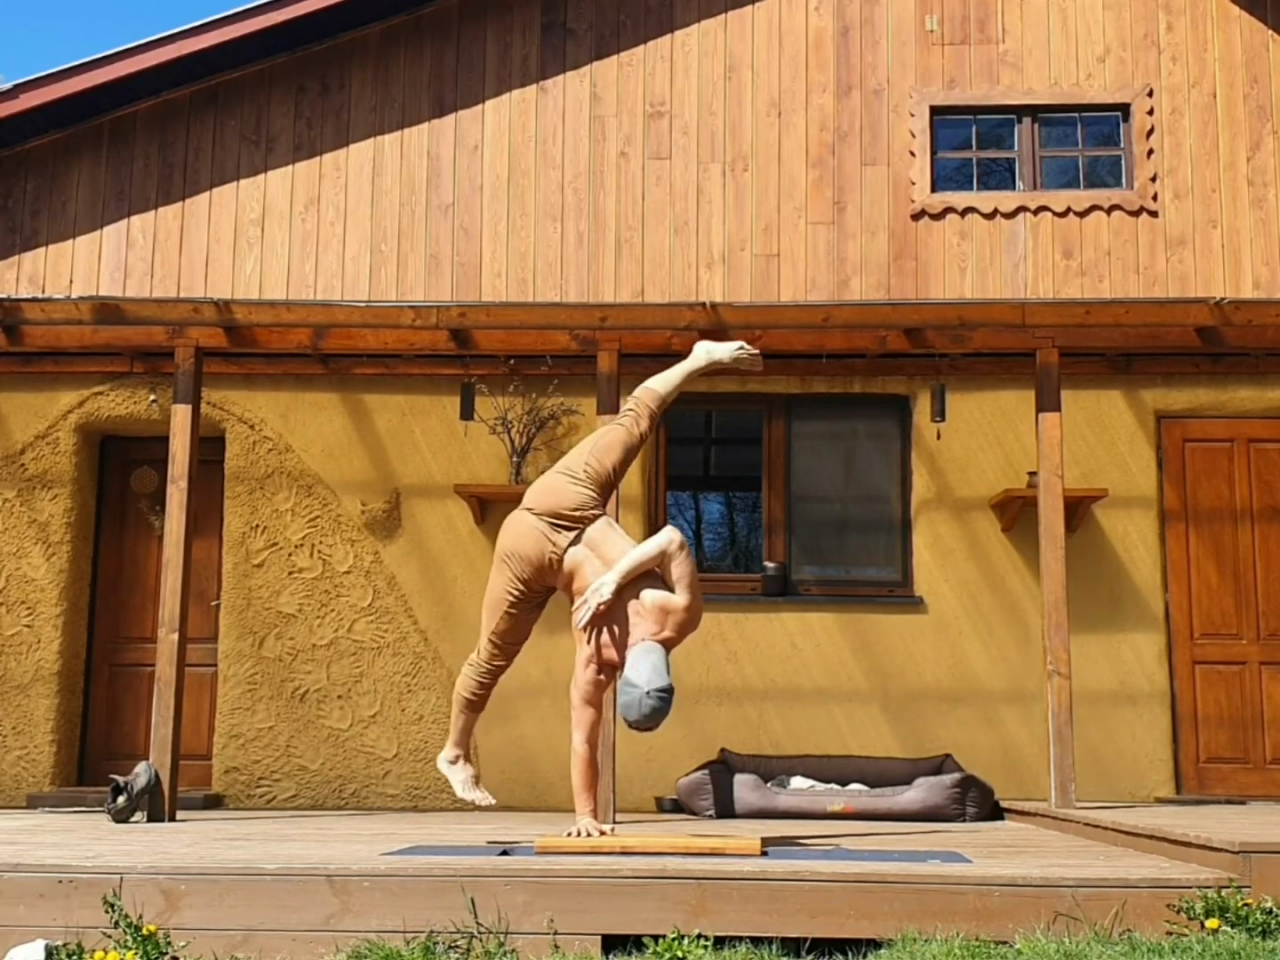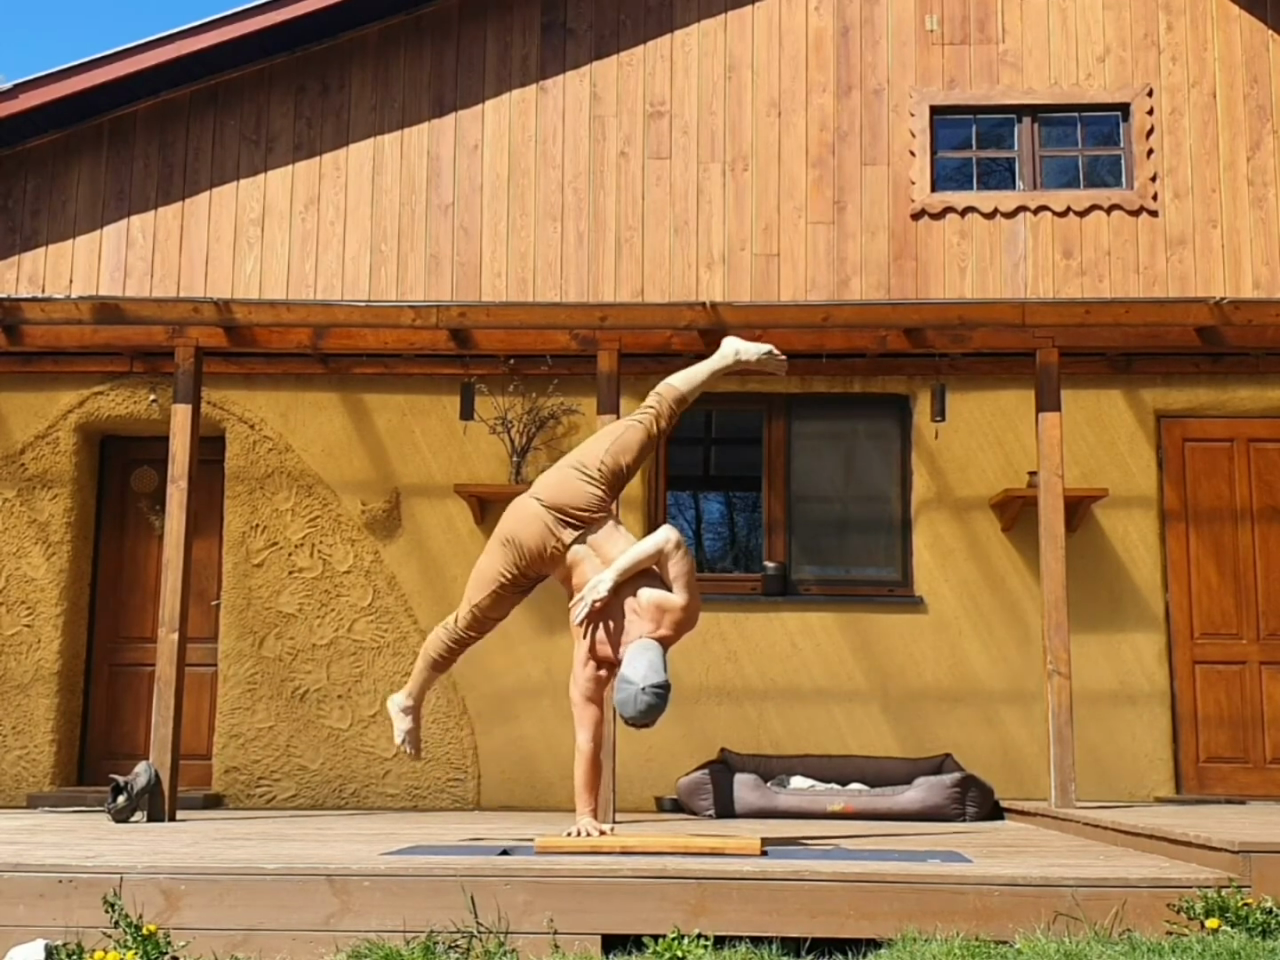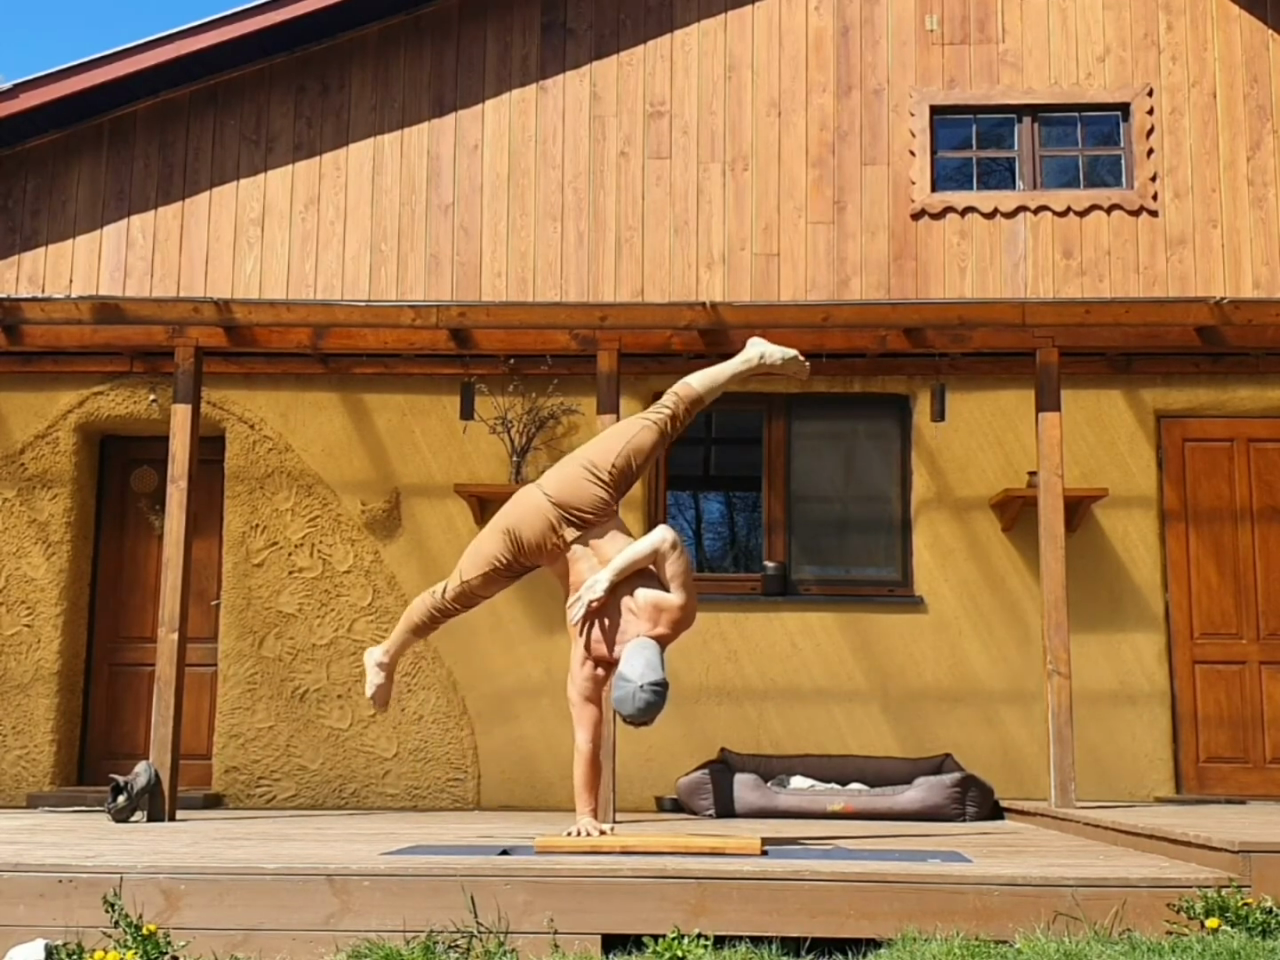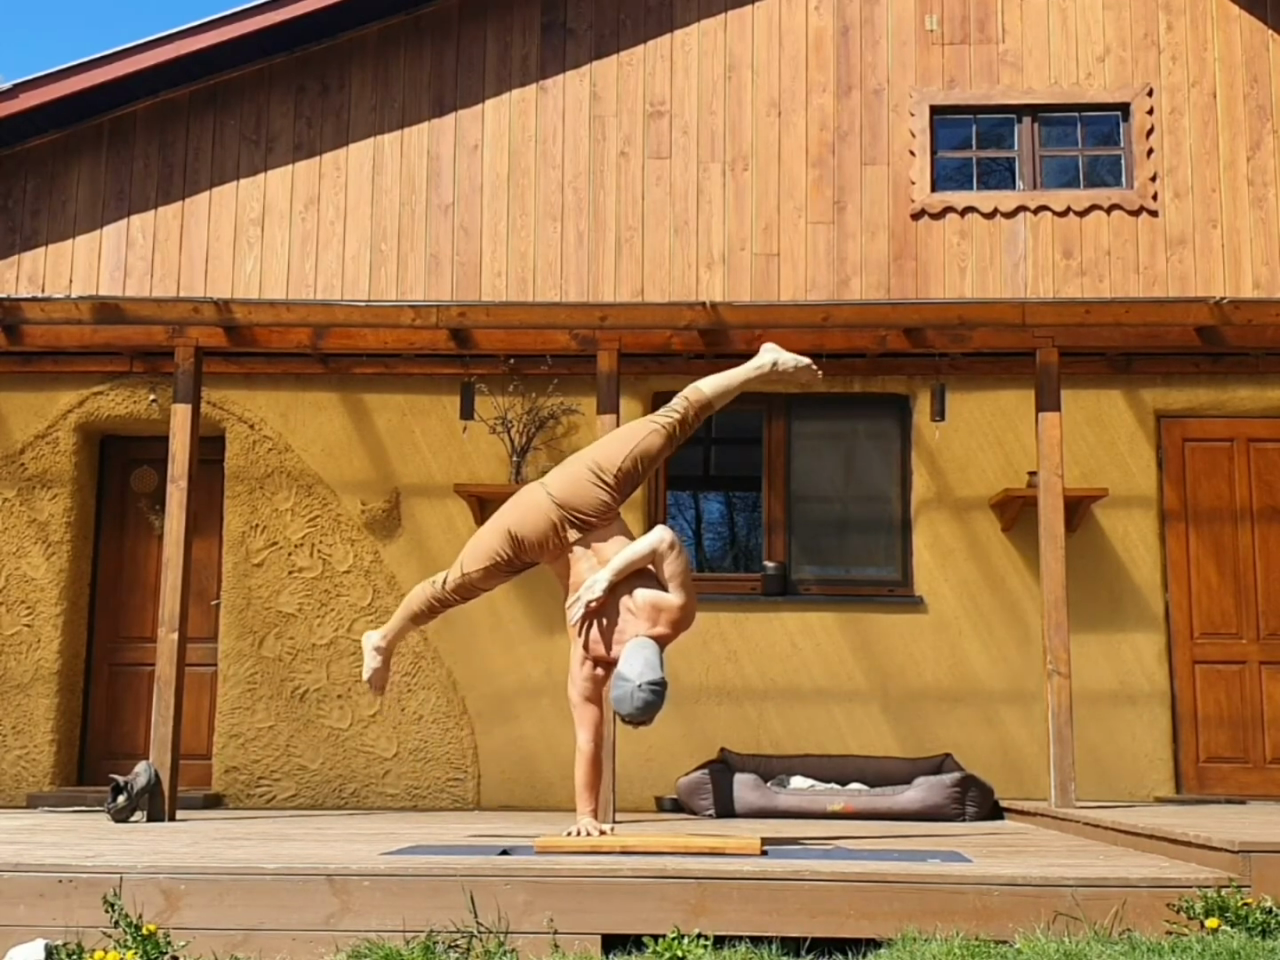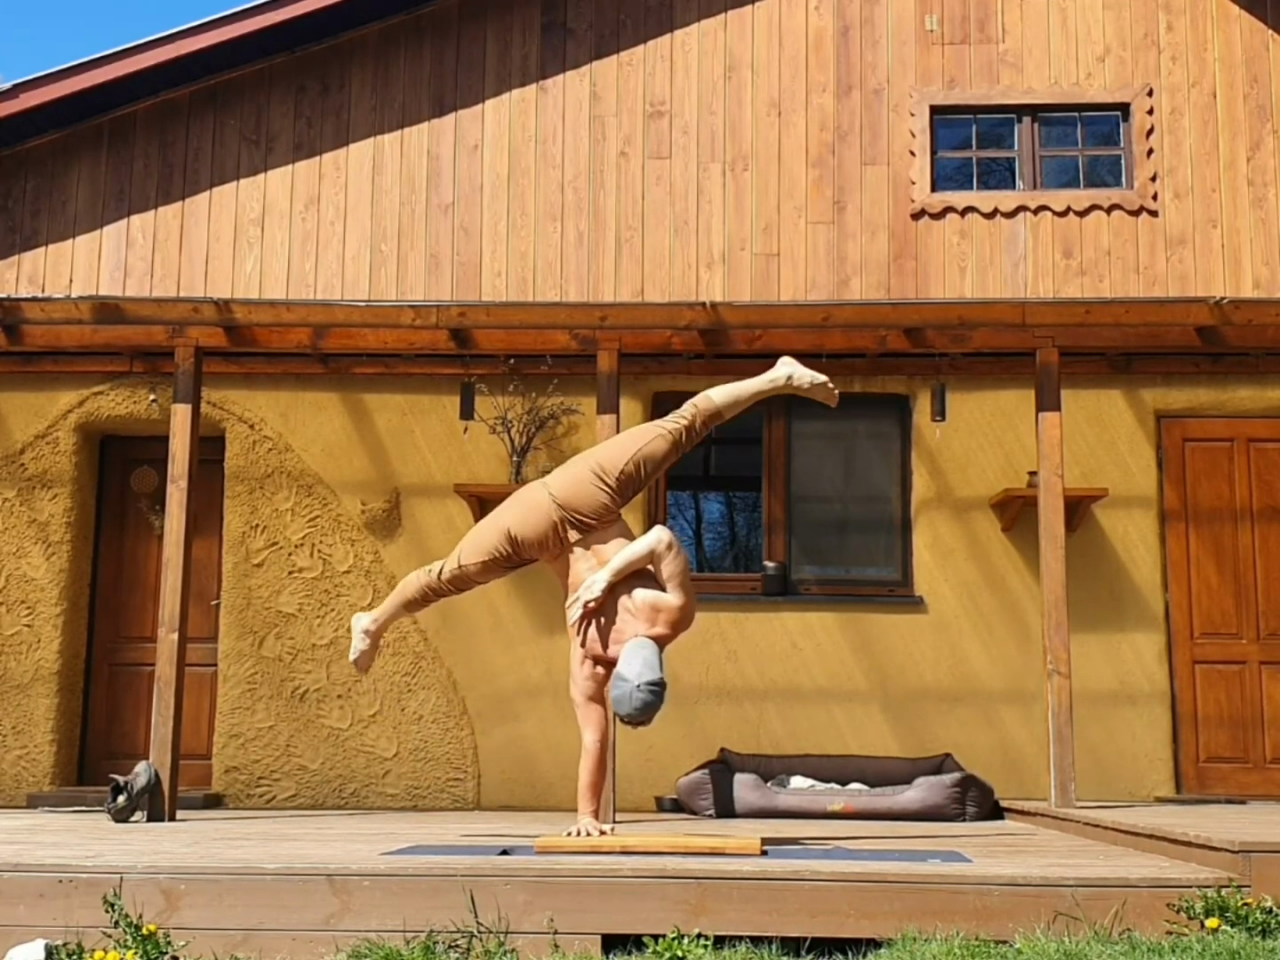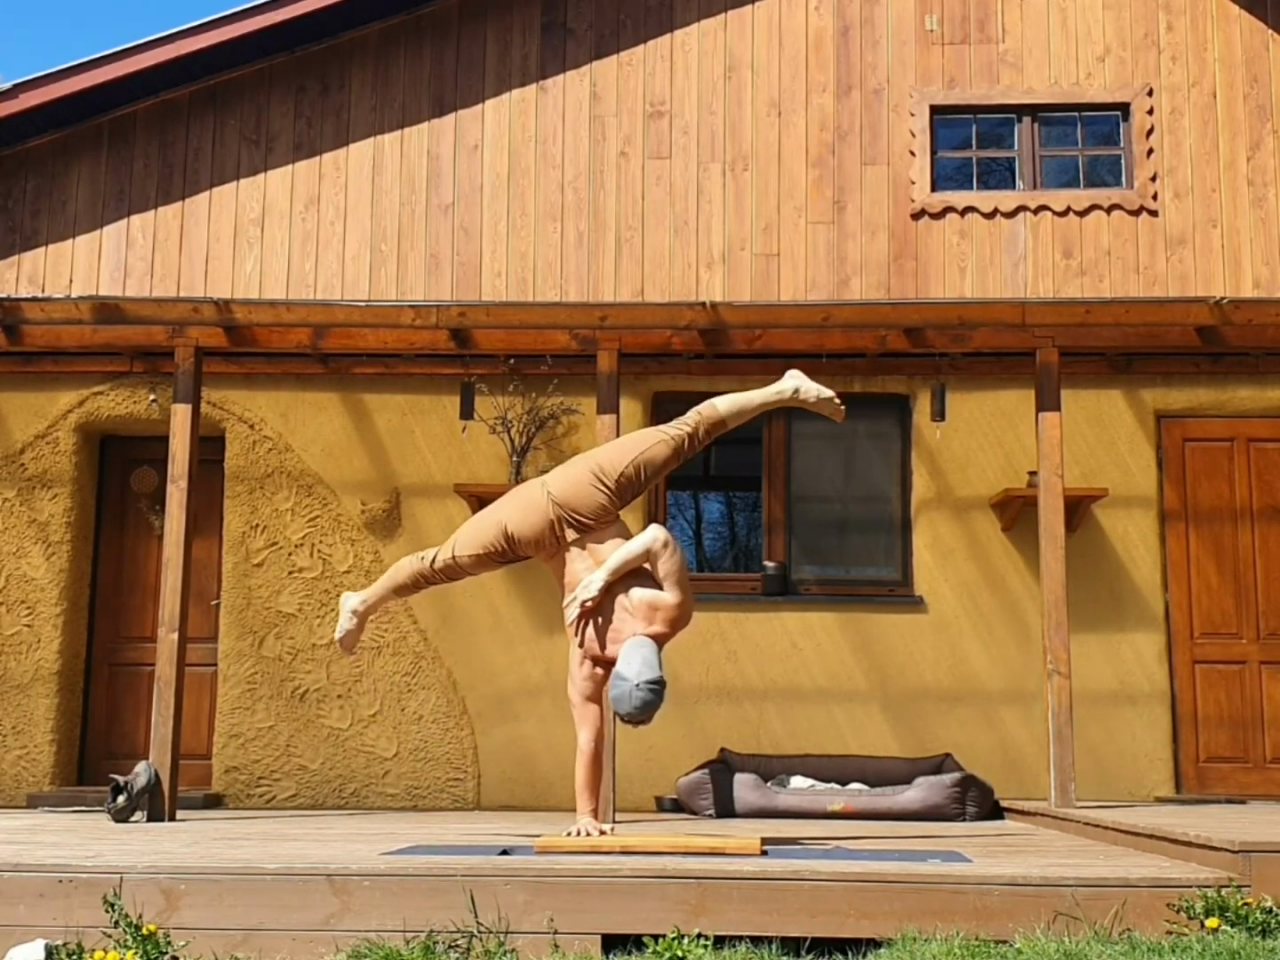
dt=0.3s
person 1, frame 1
left shoulder: (683, 616)
right shoulder: (597, 659)
left elbow: (672, 539)
right elbow: (583, 742)
left wrist: (613, 579)
right wrist: (585, 817)
left hip: (569, 503)
right hip: (534, 549)
left knee: (632, 423)
right knee: (491, 657)
left ankle: (700, 359)
right ankle: (455, 753)
person 1, frame 2
left shoulder: (679, 615)
right shoulder: (594, 658)
left elbow: (671, 538)
right elbow: (587, 742)
left wrist: (612, 578)
right wrist: (585, 816)
left hip: (581, 504)
right hip: (537, 536)
left knee: (651, 418)
right knee: (466, 626)
left ankle: (727, 357)
right ankle: (409, 699)
person 1, frame 3
left shoulder: (677, 614)
right shoulder: (591, 657)
left elbow: (668, 537)
right elbow: (586, 743)
left wrist: (607, 578)
right wrist: (585, 815)
left hip: (581, 497)
right hip: (538, 526)
left knee: (665, 417)
right knee: (454, 595)
left ankle: (752, 359)
right ankle: (385, 657)
person 1, frame 4
left shoulder: (676, 614)
right shoulder: (589, 659)
left elbow: (666, 538)
right elbow: (587, 743)
left wrist: (606, 579)
right wrist: (585, 814)
left hip: (582, 501)
right hip: (541, 525)
left knee: (674, 420)
right knee: (455, 586)
left ankle: (765, 365)
right ankle: (383, 640)
person 1, frame 5
left shoulder: (675, 614)
right shoulder: (590, 658)
left elbow: (664, 538)
right elbow: (593, 743)
left wrist: (604, 579)
right wrist: (587, 815)
left hip: (583, 498)
right hip: (541, 522)
left knee: (682, 427)
right knee: (451, 575)
left ankle: (781, 378)
right ankle: (373, 623)
person 1, frame 6
left shoulder: (673, 614)
right shoulder: (588, 660)
left elbow: (660, 538)
right elbow: (587, 743)
left wrist: (602, 578)
right wrist: (585, 815)
left hip: (582, 498)
right hip: (537, 521)
left knee: (685, 432)
right knee: (444, 564)
left ankle: (786, 390)
right ankle: (361, 604)
